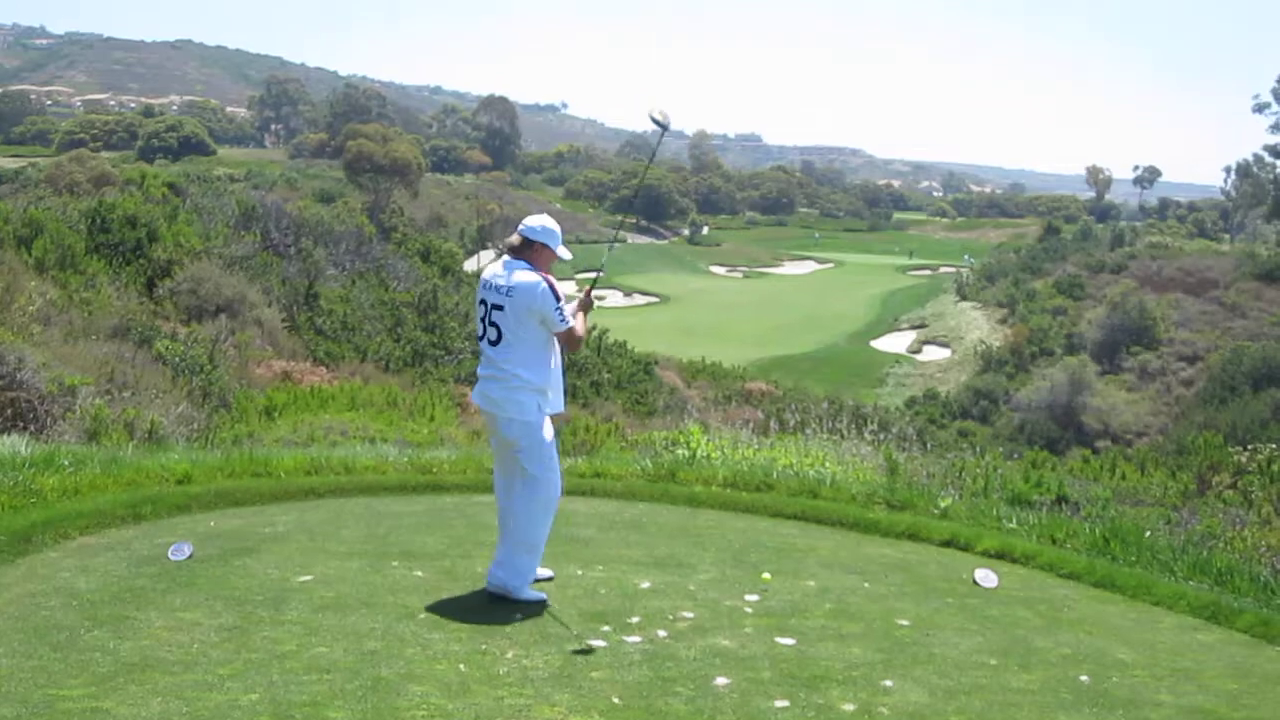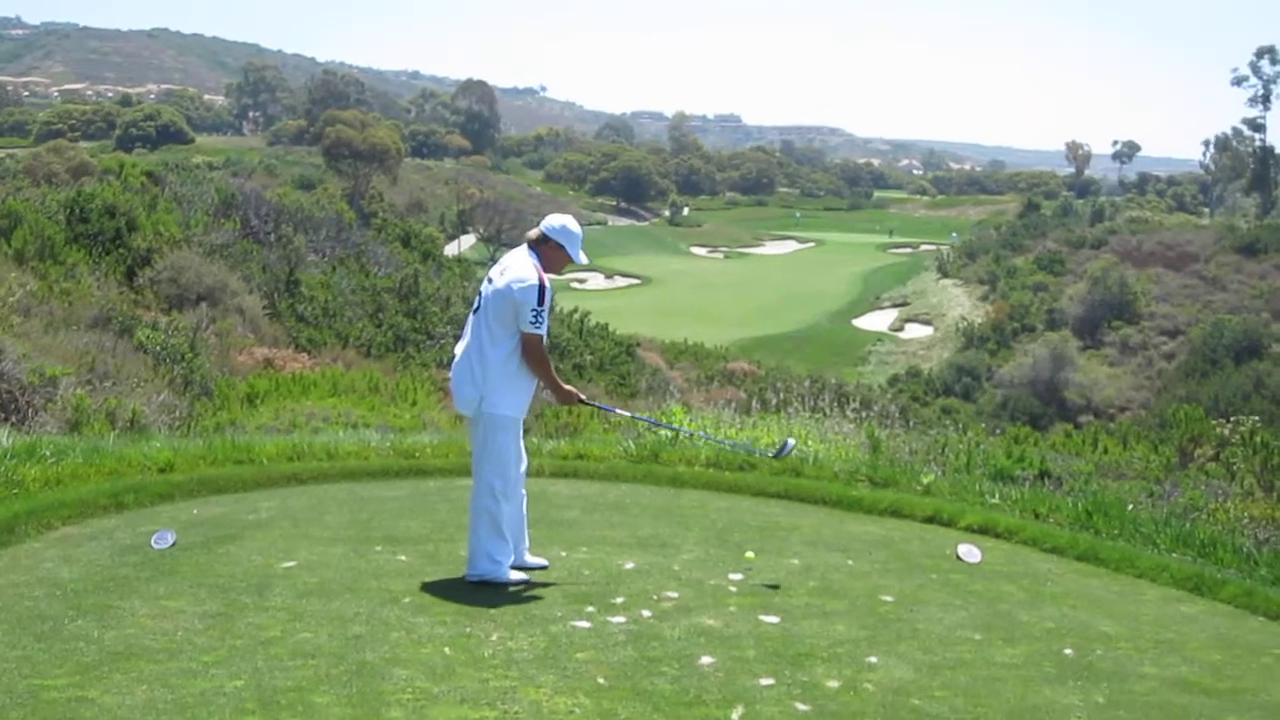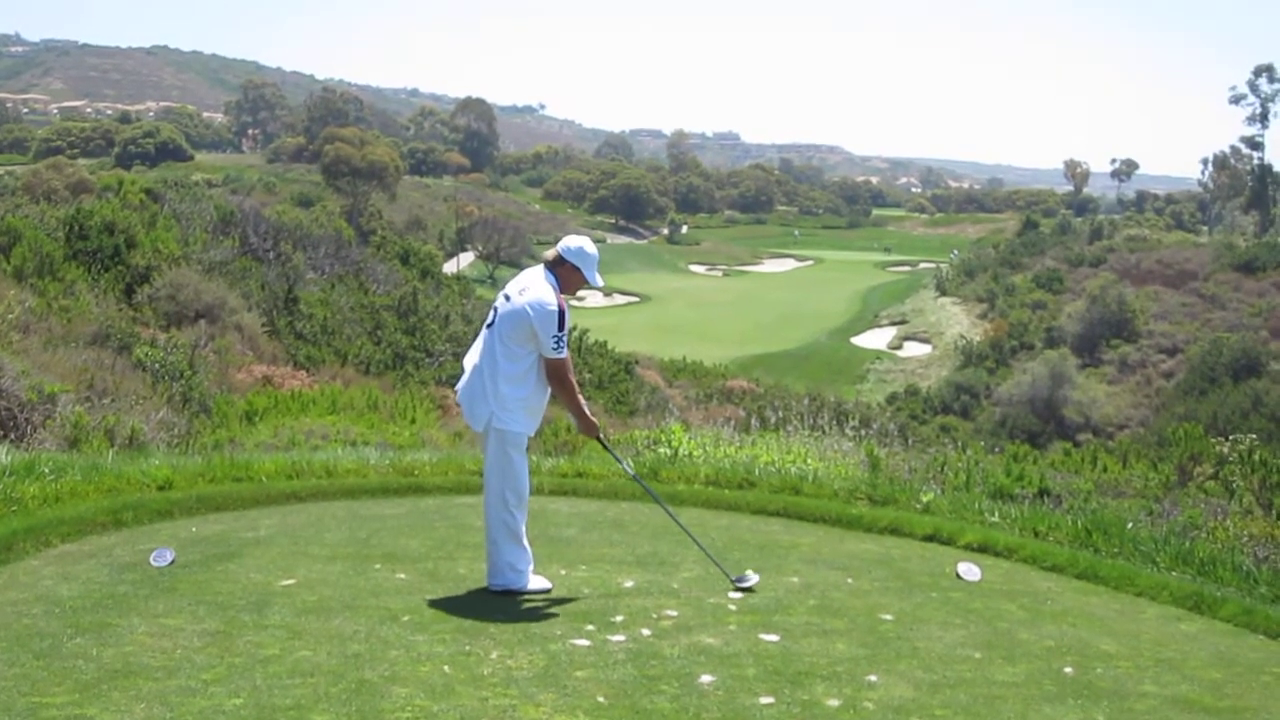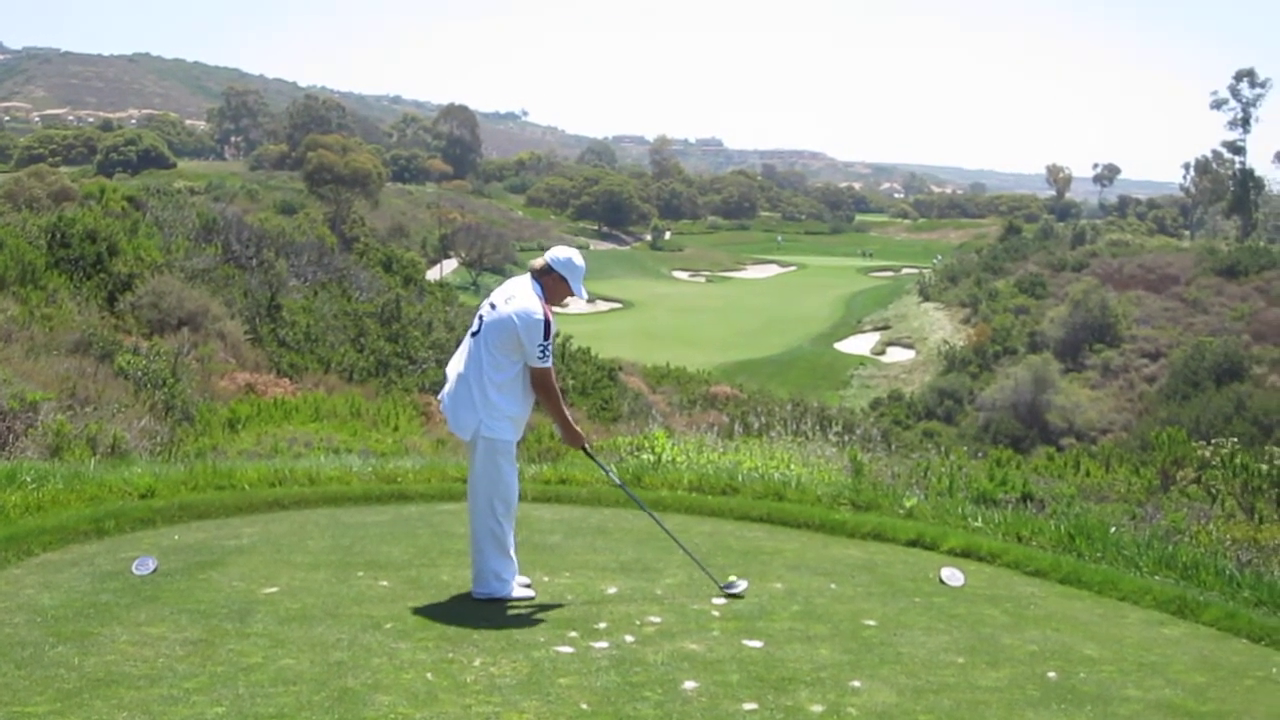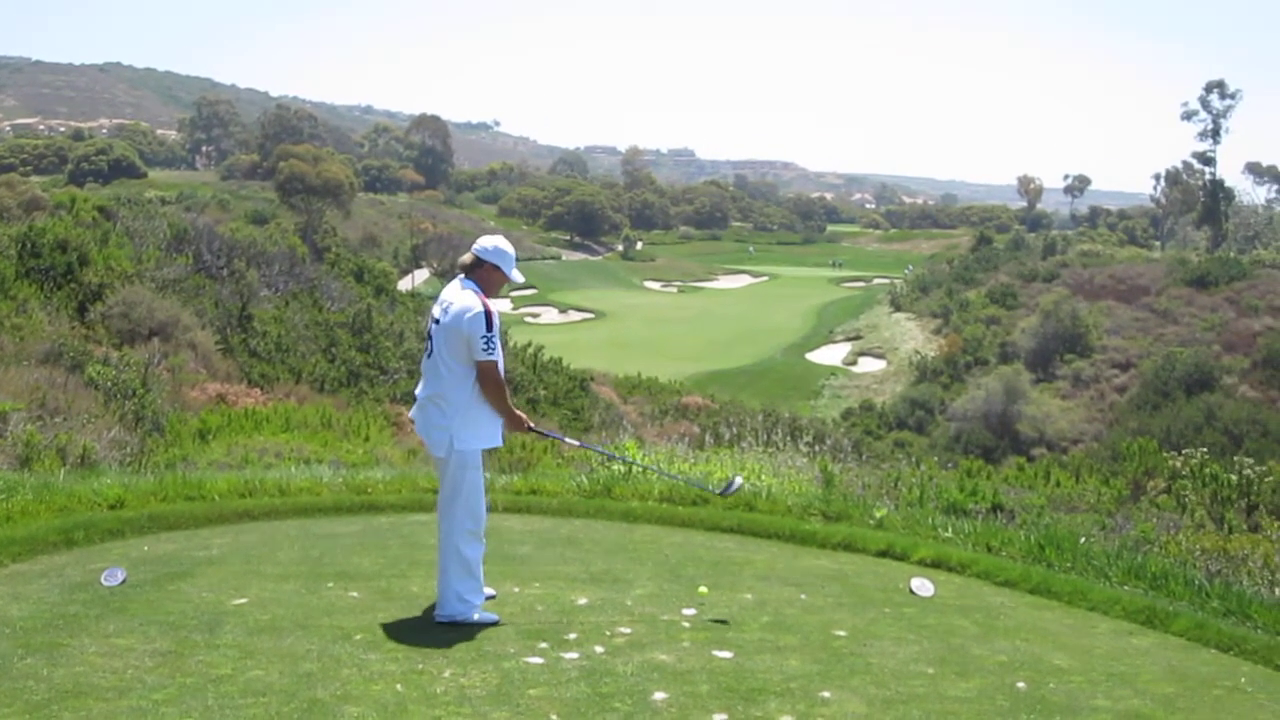
dt=1s
person 1, frame 1
left shoulder: (491, 274)
right shoulder: (539, 285)
right elbow: (572, 340)
left wrist: (558, 309)
right wrist: (581, 312)
left hip: (492, 396)
right hip: (522, 403)
left knee: (513, 484)
right knee: (540, 488)
left ankle: (516, 566)
right ankle: (508, 578)
person 1, frame 2
left shoulder: (515, 259)
right shoulder: (533, 281)
right elbow: (533, 351)
left wrist: (548, 384)
right wrist: (558, 389)
left hip: (492, 382)
right hip: (493, 389)
left knee: (510, 472)
right knee: (496, 478)
left ankle: (512, 552)
right ankle: (487, 565)
person 1, frame 3
left shoulder: (531, 278)
right shoulder: (549, 305)
left elbow: (559, 358)
right elbow: (557, 374)
left wrist: (578, 400)
right wrist: (582, 417)
left hip: (495, 395)
right hip: (502, 403)
left knee: (507, 490)
right knee: (509, 492)
left ankle: (510, 567)
right ankle: (510, 575)
person 1, frame 4
left shoulder: (515, 287)
right shoulder: (536, 315)
right elbow: (542, 383)
left wrist: (561, 412)
right wrist: (567, 427)
left hip: (480, 402)
right hip: (487, 410)
left knee: (494, 494)
right knee: (496, 497)
left ankle: (497, 571)
right ankle: (493, 582)
person 1, frame 5
left shoulder: (451, 294)
right shoulder: (479, 310)
right elbow: (489, 379)
left wrist: (503, 413)
right wrist: (511, 415)
left hip: (443, 415)
right hip: (458, 425)
left knee: (459, 509)
right knee: (464, 514)
left ankle: (463, 585)
right ankle: (456, 604)
